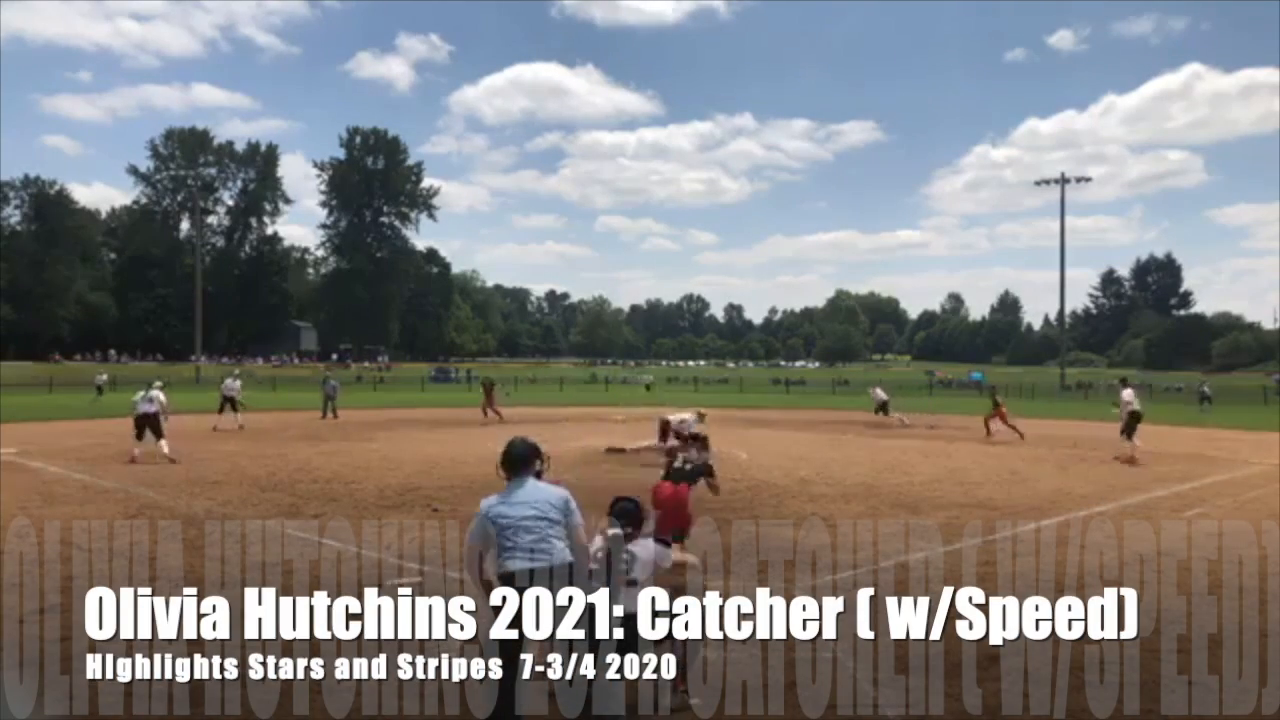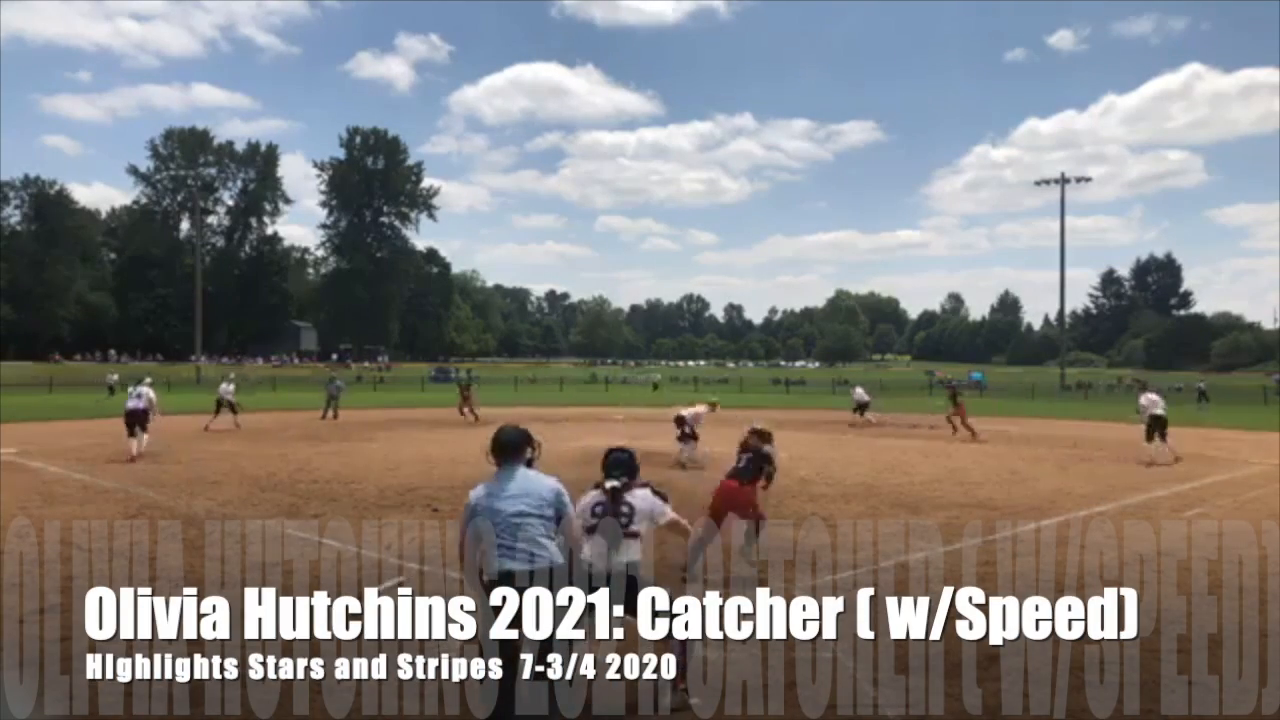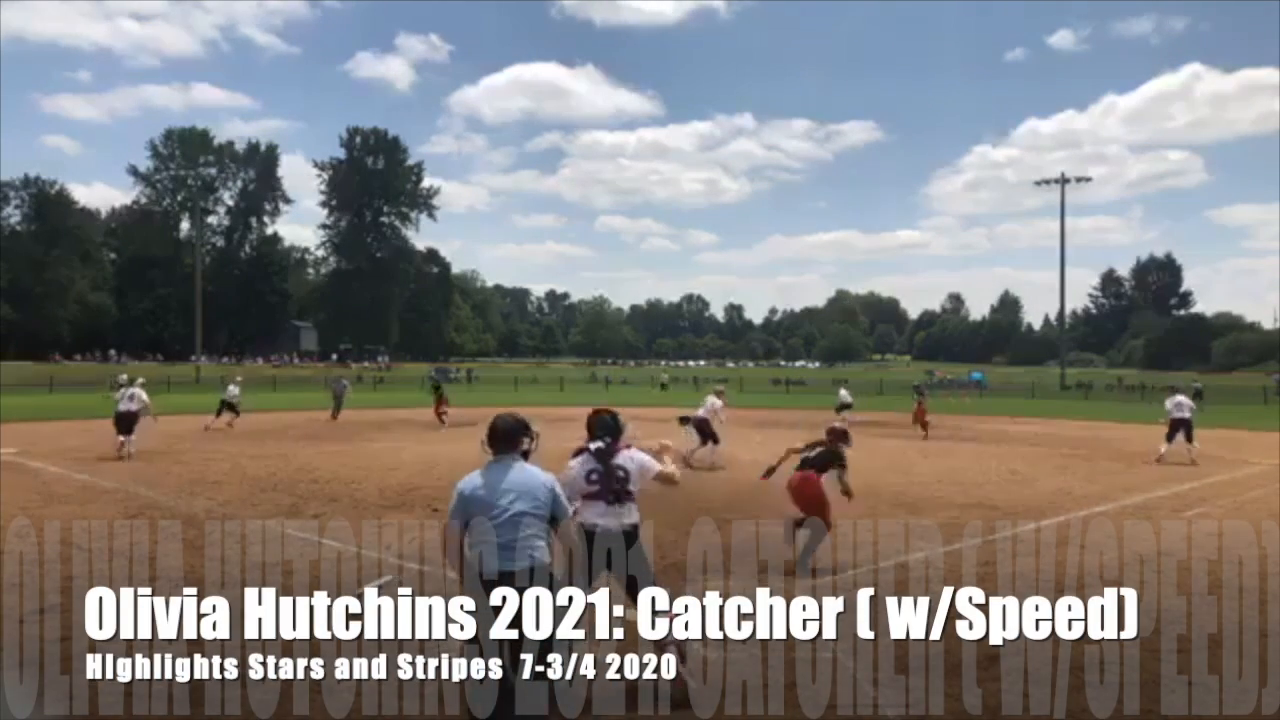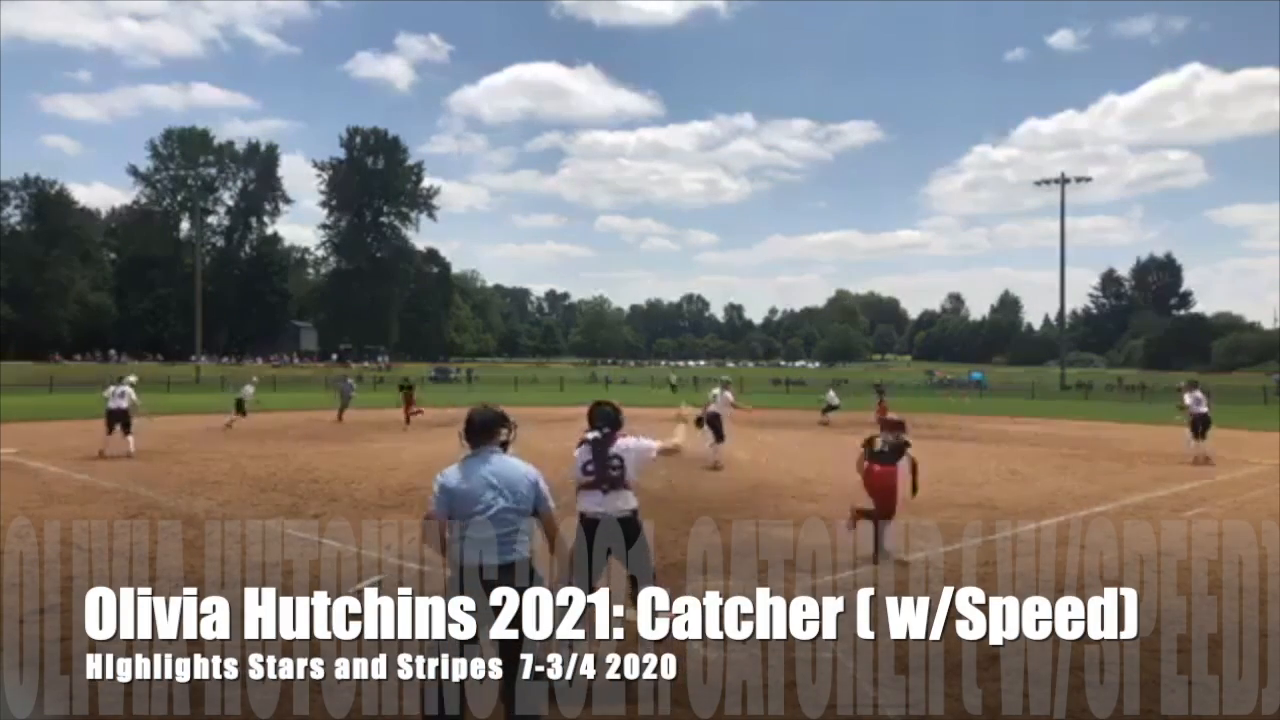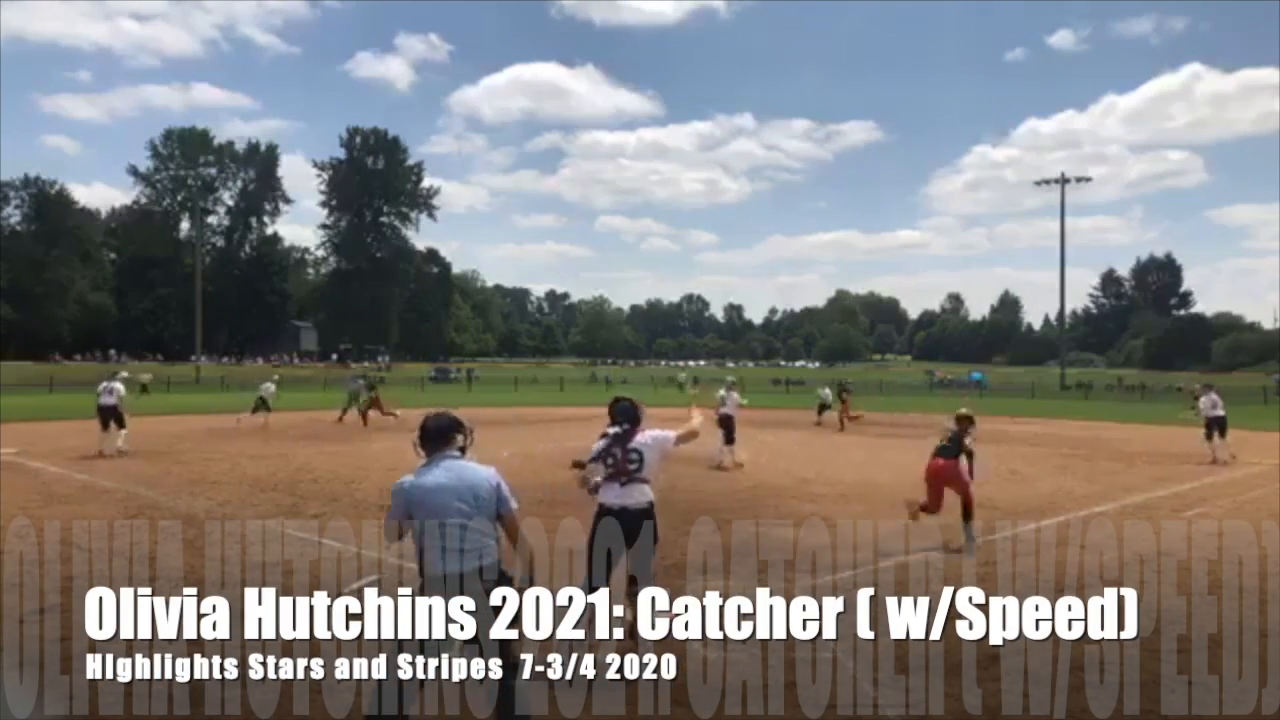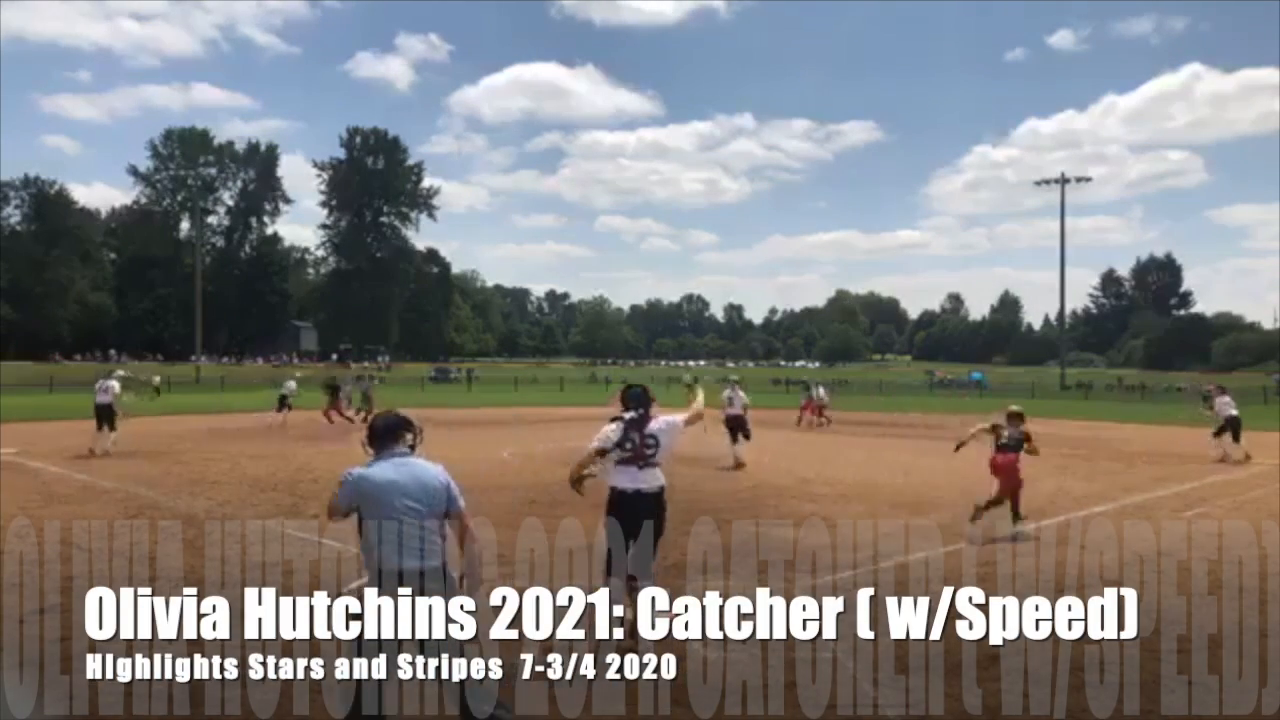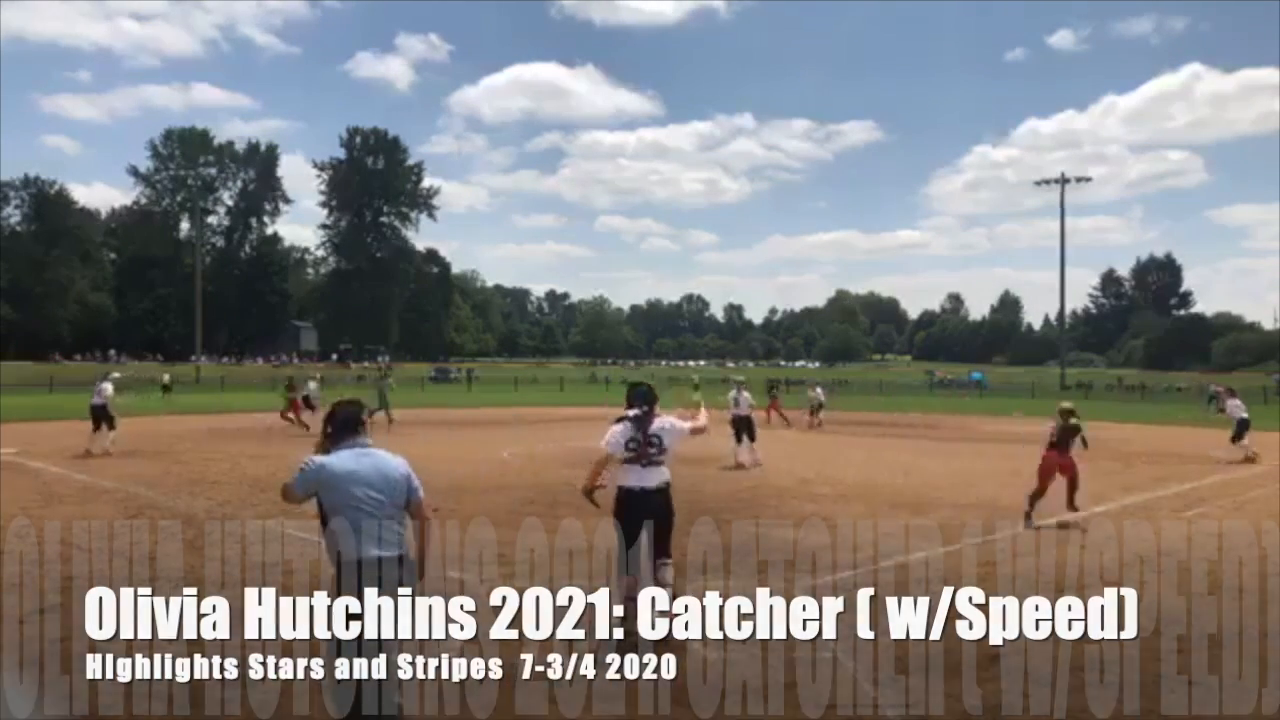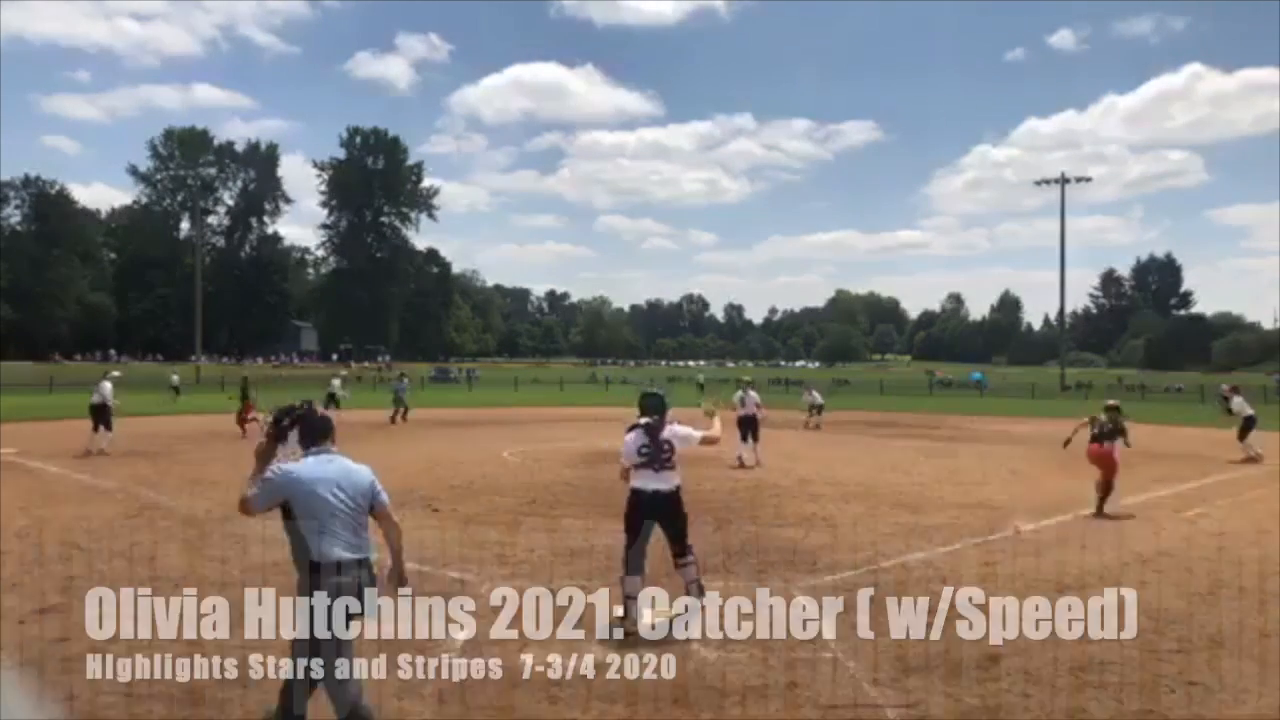
dt=0.2s
person 1, frame 1
left shoulder: (489, 505)
right shoulder: (559, 494)
left elbow: (472, 560)
right elbow: (581, 544)
left wrist: (490, 596)
left hip: (513, 584)
right hip: (561, 579)
left knee: (509, 662)
person 1, frame 2
left shoulder: (478, 496)
right shoulder: (551, 486)
left elbow: (466, 553)
right elbow: (573, 538)
left wrist: (482, 592)
left hip: (501, 583)
right hip: (548, 580)
left knee: (506, 664)
right knee: (547, 662)
person 1, frame 3
left shoulder: (468, 485)
right shoulder: (545, 481)
left elbow: (453, 543)
left wrist: (468, 583)
left hip: (486, 582)
right hip: (535, 579)
right knee: (531, 666)
person 1, frame 4
left shoulder: (449, 478)
right shoulder: (527, 472)
left elbow: (432, 537)
right elbow: (552, 530)
left hip: (468, 578)
right hip: (516, 576)
right knee: (516, 665)
person 1, frame 5
left shoulder: (410, 485)
right shoulder: (487, 476)
left elbow: (391, 534)
right elbow: (514, 530)
right wrist: (528, 574)
left hip: (437, 587)
right hip: (486, 583)
right knee: (503, 667)
person 1, frame 6
left shoulder: (359, 478)
right shoulder: (437, 473)
left elbow: (334, 513)
right elbow: (463, 527)
left hip: (387, 585)
right hip: (436, 581)
right knee: (458, 658)
person 1, frame 7
left shoulder: (322, 466)
right shoulder: (397, 464)
left elbow: (288, 494)
right elbow: (423, 516)
right wrist: (420, 562)
left hip: (357, 574)
right hip: (399, 571)
left knee: (361, 657)
right knee: (378, 650)
person 1, frame 8
left shoulder: (287, 473)
right shoulder: (361, 472)
left elbow: (246, 506)
right elbow: (390, 522)
left wrist: (260, 467)
right wrist: (397, 563)
left hip: (324, 578)
right hip: (359, 573)
left knee: (334, 665)
right knee: (309, 647)
person 2, frame 1
left shoulder: (598, 543)
right shoulder: (651, 546)
right elbow: (691, 563)
left hip: (594, 631)
right hip: (628, 626)
right ankle: (679, 687)
person 2, frame 2
left shoulder: (589, 499)
right shoulder: (645, 497)
right elbow: (685, 530)
left hip: (590, 578)
right hip: (626, 579)
right ankle: (680, 684)
person 2, frame 3
left shoulder: (578, 463)
right shoulder: (634, 458)
right elbow: (672, 478)
right wrist: (665, 454)
left hip: (590, 540)
right hip: (625, 539)
person 2, frame 4
left shoulder: (581, 452)
right shoulder: (632, 446)
left elbow: (579, 486)
right elbow: (676, 447)
right wrist: (681, 424)
left hip: (591, 525)
right hip: (625, 524)
left knee: (581, 588)
right knee: (643, 578)
person 2, frame 5
left shoulder: (602, 446)
right shoulder: (652, 440)
left elbow: (585, 481)
right elbow: (693, 431)
left wrist: (594, 486)
right wrist: (695, 411)
left hip: (607, 517)
right hip: (641, 516)
left knee: (594, 581)
right knee: (642, 571)
person 2, frame 6
left shoulder: (613, 430)
right shoulder: (663, 425)
left elbow: (588, 460)
right elbow: (698, 413)
left wrist: (575, 476)
right wrist: (697, 391)
left hip: (621, 500)
right hip: (651, 501)
left knee: (616, 561)
right knee: (644, 561)
person 2, frame 7
left shoulder: (619, 430)
right shoulder: (666, 425)
left elbow: (600, 465)
right elbow: (701, 426)
left wrist: (588, 485)
right wrist: (702, 409)
left hip: (629, 496)
right hip: (658, 495)
left knee: (627, 554)
right knee: (662, 550)
left ankle: (632, 613)
person 2, frame 8
left shoulder: (632, 437)
right shoulder: (677, 433)
left elbow: (624, 475)
right elbow: (714, 438)
right wrist: (716, 419)
left hip: (640, 500)
right hip: (669, 499)
left knee: (634, 557)
right knee: (681, 548)
left ankle: (630, 617)
right ankle: (696, 595)
